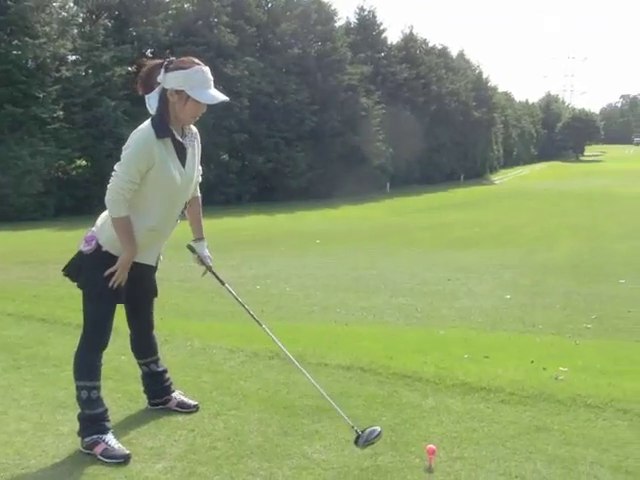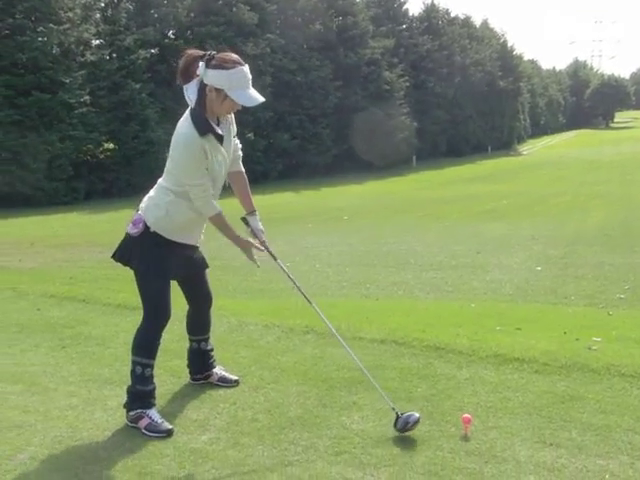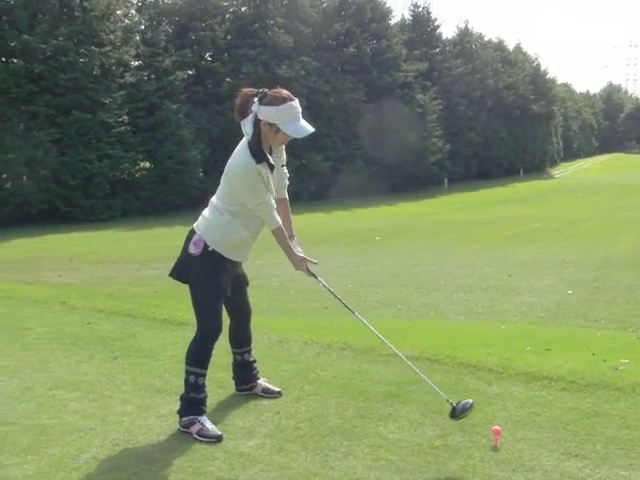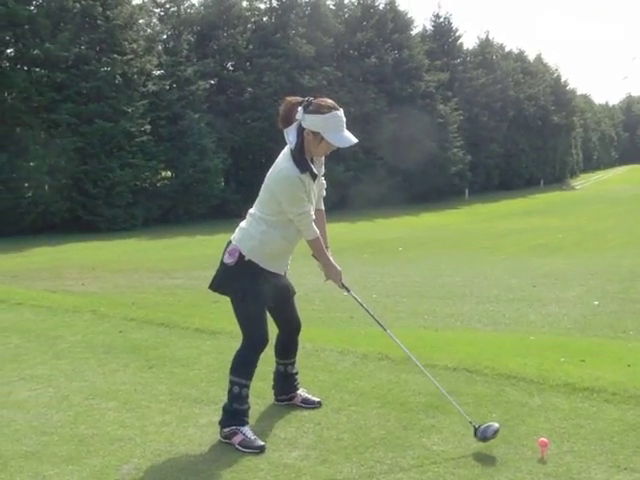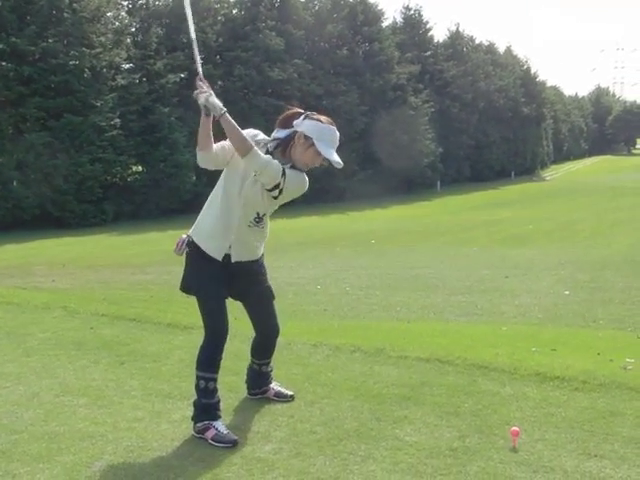
dt=1s
person 1, frame 1
left shoulder: (192, 137)
right shoulder: (146, 140)
left elbow: (191, 193)
right elbow: (116, 199)
left wrist: (199, 241)
right wrist: (129, 253)
left hip: (145, 254)
right hip: (110, 252)
left knee: (143, 327)
right knee: (96, 336)
left ankle: (159, 393)
right ankle: (94, 429)
person 1, frame 2
left shoulder: (223, 120)
right shoulder: (190, 138)
left elbow: (235, 168)
right elbow: (205, 203)
left wrist: (253, 216)
right wrist: (239, 241)
left hip: (184, 234)
right hip: (155, 233)
left knee: (201, 301)
right knee: (157, 314)
left ankle: (202, 368)
right ankle: (139, 405)
person 1, frame 3
left shoulder: (273, 148)
right shoulder: (245, 166)
left elbow: (281, 196)
right elbow: (268, 216)
left wrist: (293, 243)
right wrist: (292, 254)
left hip: (229, 251)
right hip: (208, 250)
left knee: (242, 315)
right knee: (210, 327)
left ankle: (246, 379)
right ankle: (190, 411)
person 1, frame 4
left shoulder: (313, 159)
right shoulder: (288, 175)
left elbow: (318, 209)
right elbow: (307, 227)
left wrist: (327, 254)
right wrist: (327, 264)
left hip: (271, 262)
right hip: (247, 261)
left knee: (290, 326)
right knee: (256, 338)
left ankle: (286, 389)
right ankle: (232, 422)
person 1, frame 5
left shoulder: (297, 181)
right shoulder: (253, 139)
left elbow: (253, 161)
right elbow: (206, 159)
left wrist: (220, 113)
right wrist: (208, 112)
left hip: (247, 259)
right hip: (207, 251)
left knee: (268, 328)
right knee: (217, 332)
left ankle: (259, 383)
right ankle: (205, 416)
